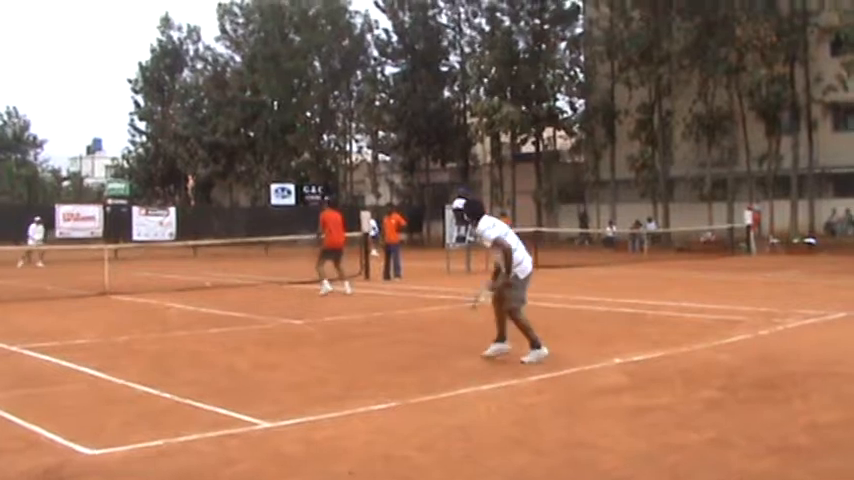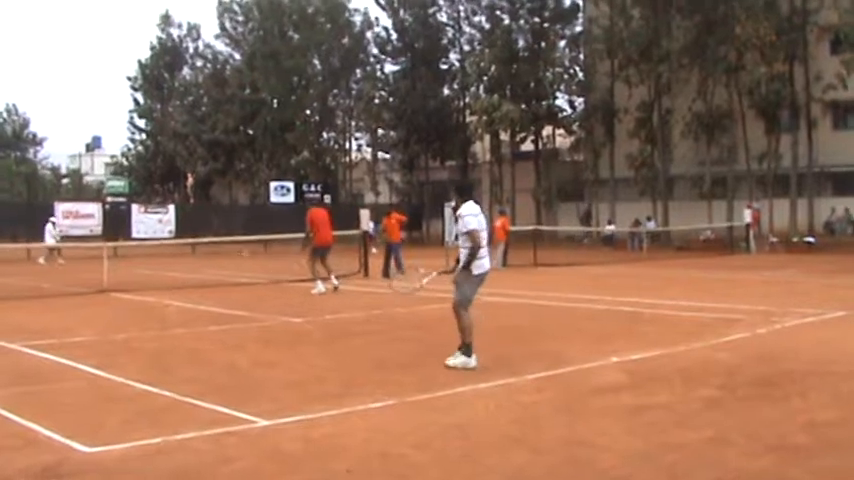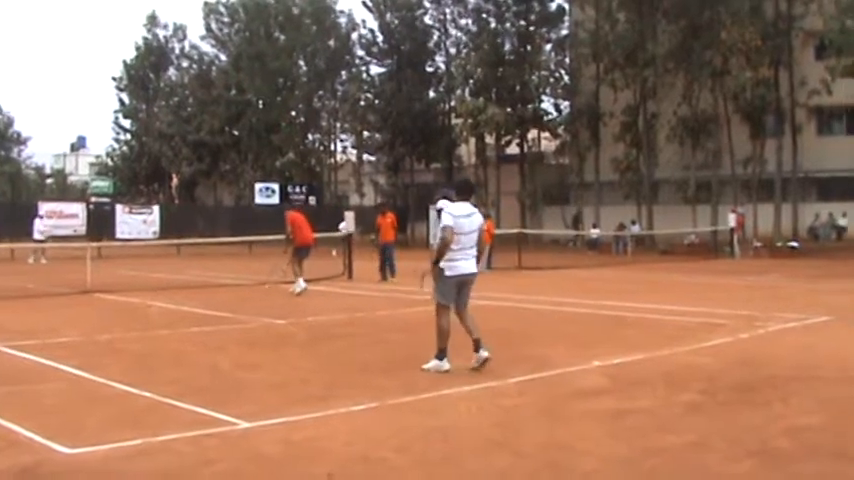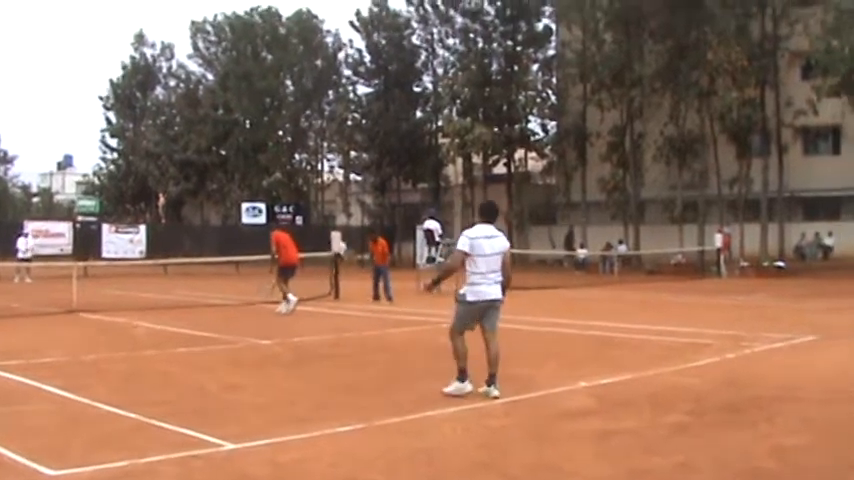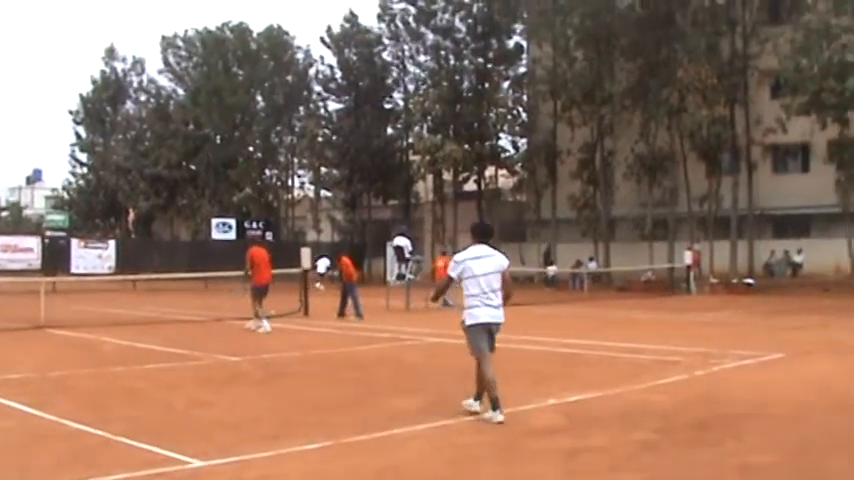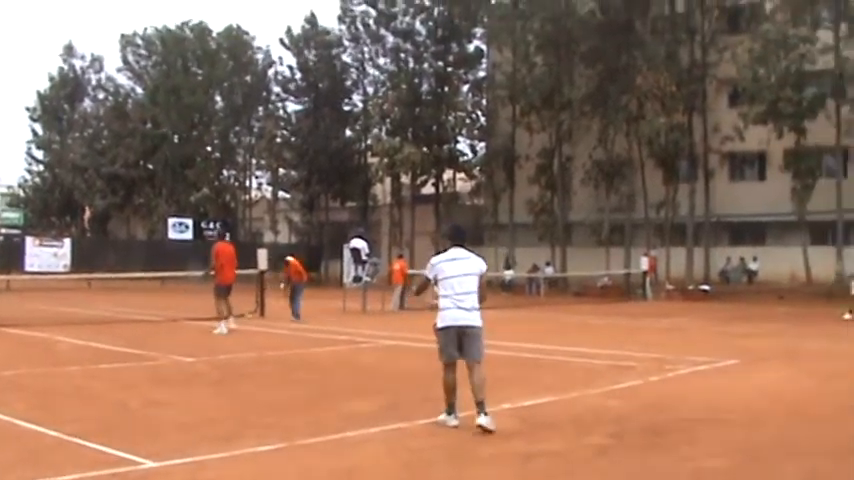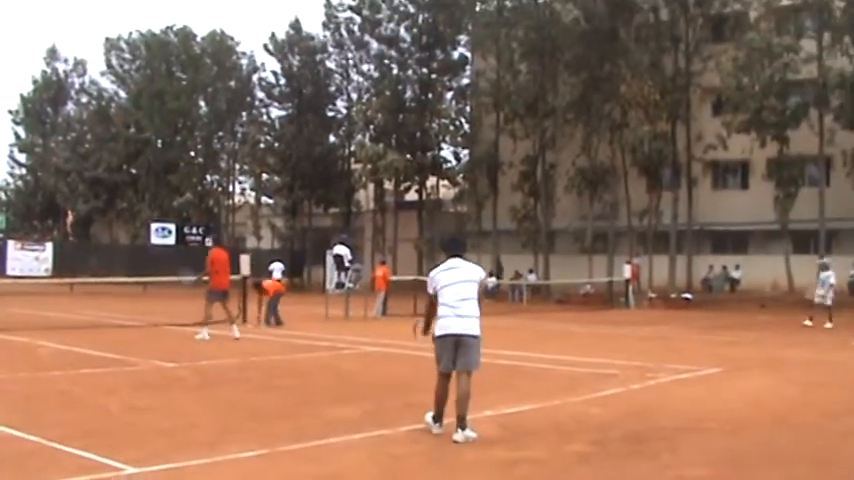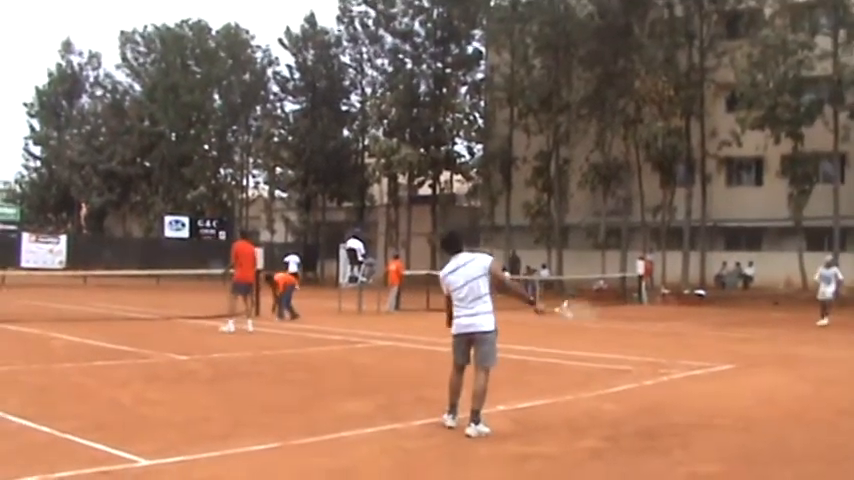
dt=0.4s
person 1, frame 1
left shoulder: (484, 230)
right shoulder: (491, 223)
left elbow: (507, 248)
left wrist: (508, 274)
right wrist: (497, 273)
left hip: (518, 271)
right hip: (516, 267)
left knee: (513, 312)
right knee: (498, 301)
left ankle: (537, 348)
right ankle: (501, 342)
person 1, frame 2
left shoulder: (466, 214)
right shoulder: (475, 210)
left elbow: (477, 244)
left wrist: (463, 269)
right wrist: (458, 264)
left hip: (474, 268)
right hip: (480, 266)
left knee: (459, 308)
right knee: (462, 307)
left ankle: (467, 355)
right ankle: (467, 351)
person 1, frame 3
left shoulder: (449, 212)
right shoulder: (477, 215)
left elbow: (446, 240)
right elbow: (481, 246)
left wrist: (434, 262)
left hip: (449, 269)
right hip: (469, 269)
left knee: (442, 312)
right knee: (463, 311)
left ankle: (441, 359)
right ankle: (480, 350)
person 1, frame 4
left shoulder: (469, 235)
right shoulder: (502, 239)
left elbow: (454, 265)
right elbow: (507, 273)
left wrist: (434, 283)
right wrist: (503, 293)
left hip: (473, 295)
right hip: (494, 295)
left knee: (455, 333)
right knee: (491, 338)
left ankle: (462, 381)
right ankle: (491, 385)
person 1, frame 5
left shoulder: (460, 259)
right shoulder: (500, 258)
left elbow: (443, 287)
right elbow: (508, 291)
left wrist: (434, 298)
left hip: (474, 317)
right hip: (496, 316)
left knee: (483, 361)
right knee: (485, 358)
left ankle: (496, 409)
right ankle: (477, 400)
person 1, frame 6
left shoulder: (437, 262)
right shoulder: (478, 262)
left elbow: (421, 288)
right elbow: (482, 296)
left wrist: (416, 291)
left hip: (447, 320)
right hip: (472, 320)
left knee: (449, 367)
right knee: (475, 366)
left ankle: (451, 414)
right ankle: (482, 414)
person 1, frame 7
left shoulder: (435, 273)
right shoulder: (477, 271)
left elbow: (431, 307)
left wrist: (426, 327)
left hip: (444, 328)
right hip: (470, 328)
left knee: (443, 376)
right knee: (464, 377)
left ankle: (436, 421)
right ankle: (461, 428)
person 1, frame 8
left shoulder: (445, 274)
right shoulder: (482, 260)
right elbow: (509, 285)
left wrist: (448, 319)
right wrist: (532, 302)
left hip: (460, 326)
right hip: (484, 325)
left knee: (458, 369)
right knee: (482, 372)
left ankle: (451, 415)
right ankle: (475, 422)
